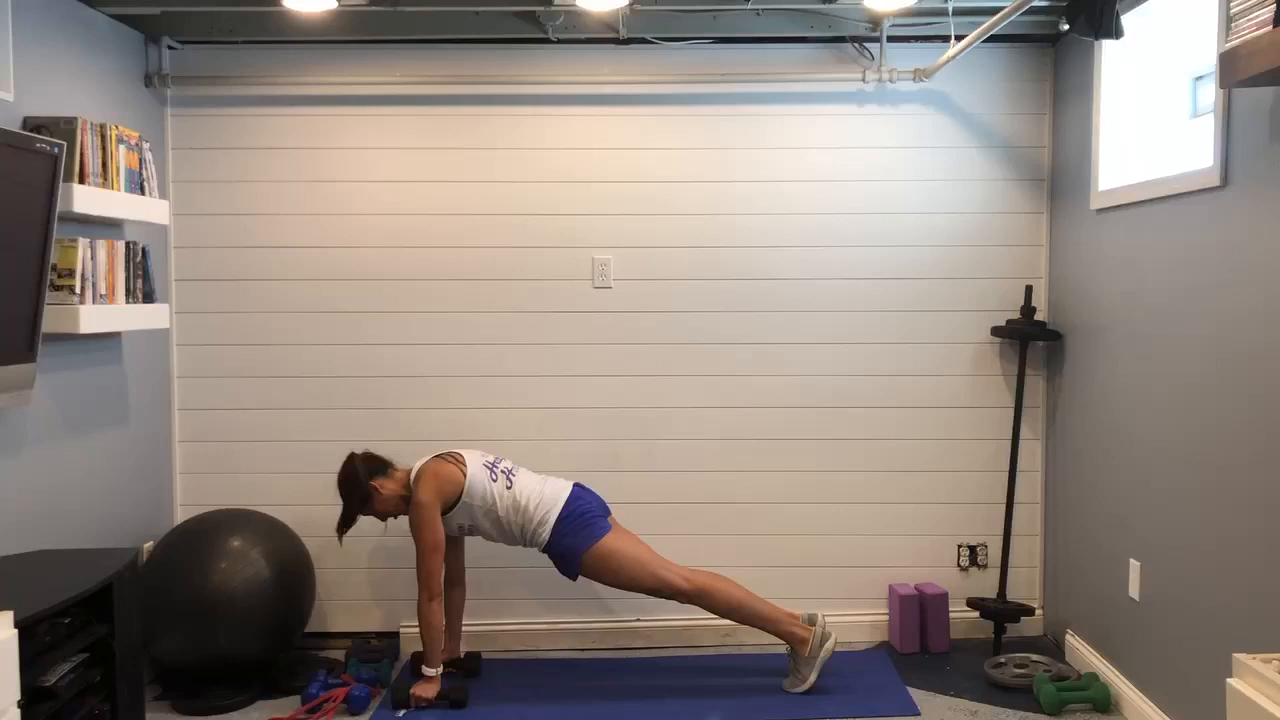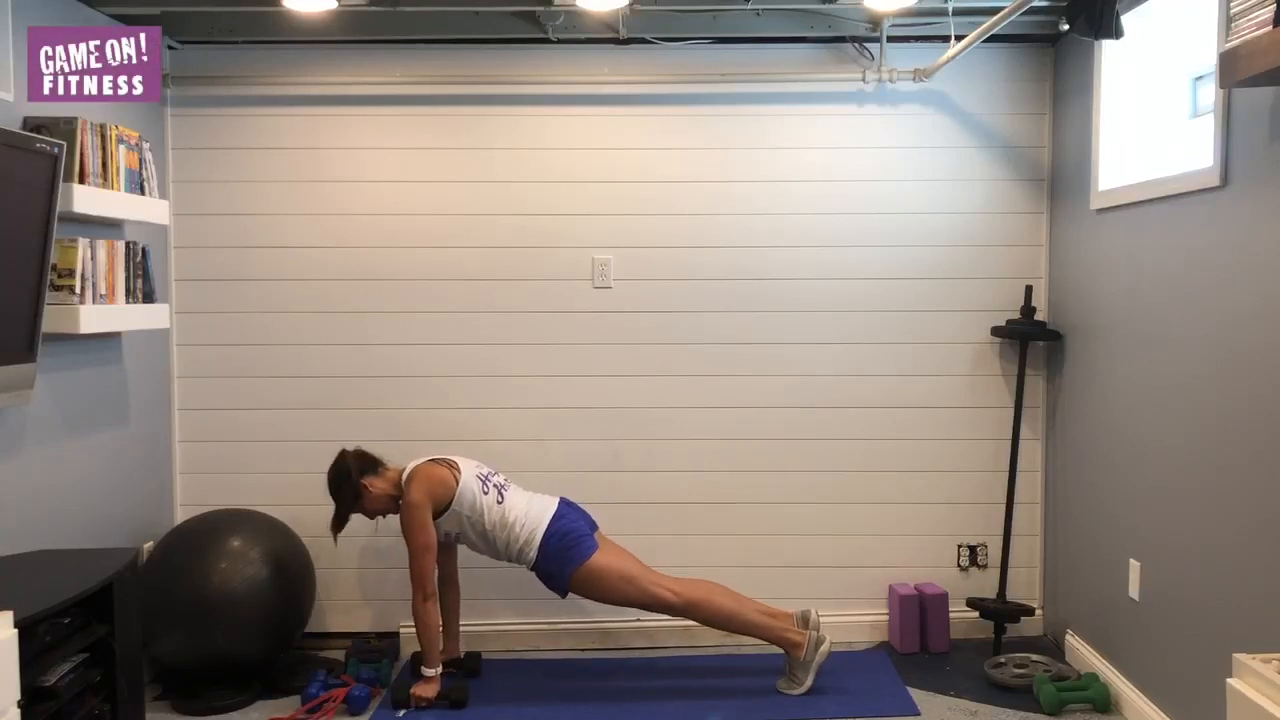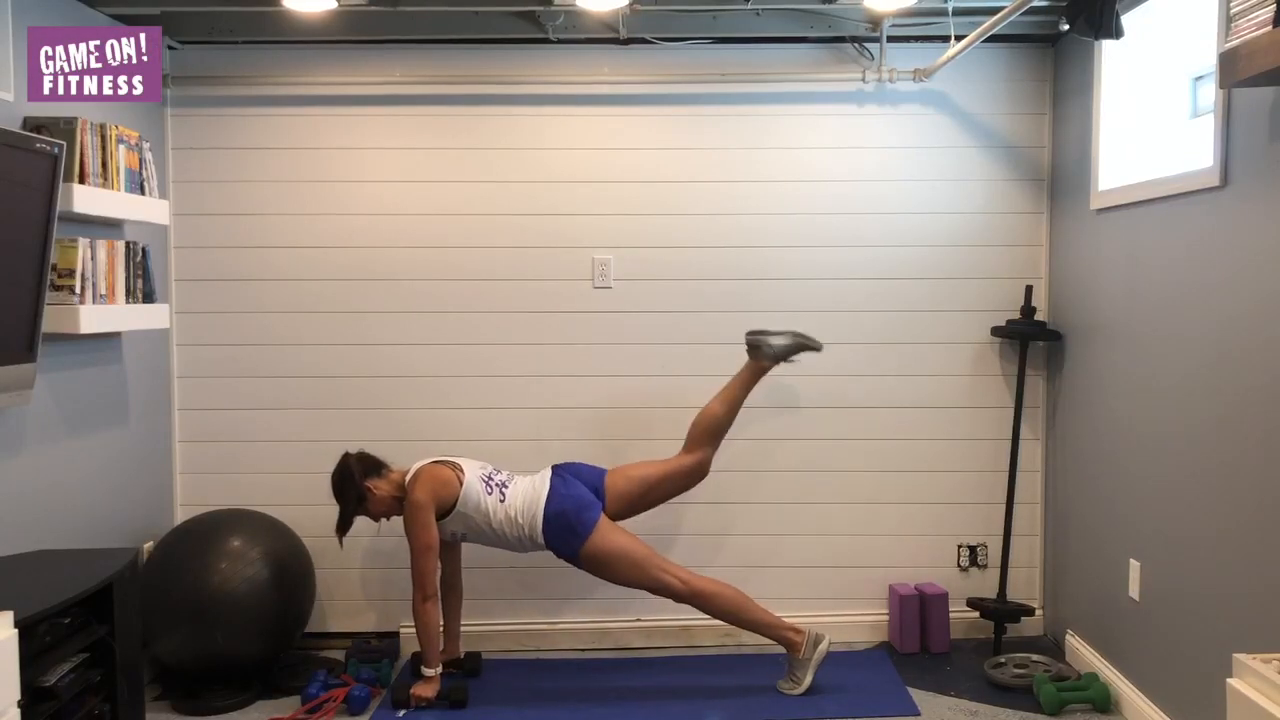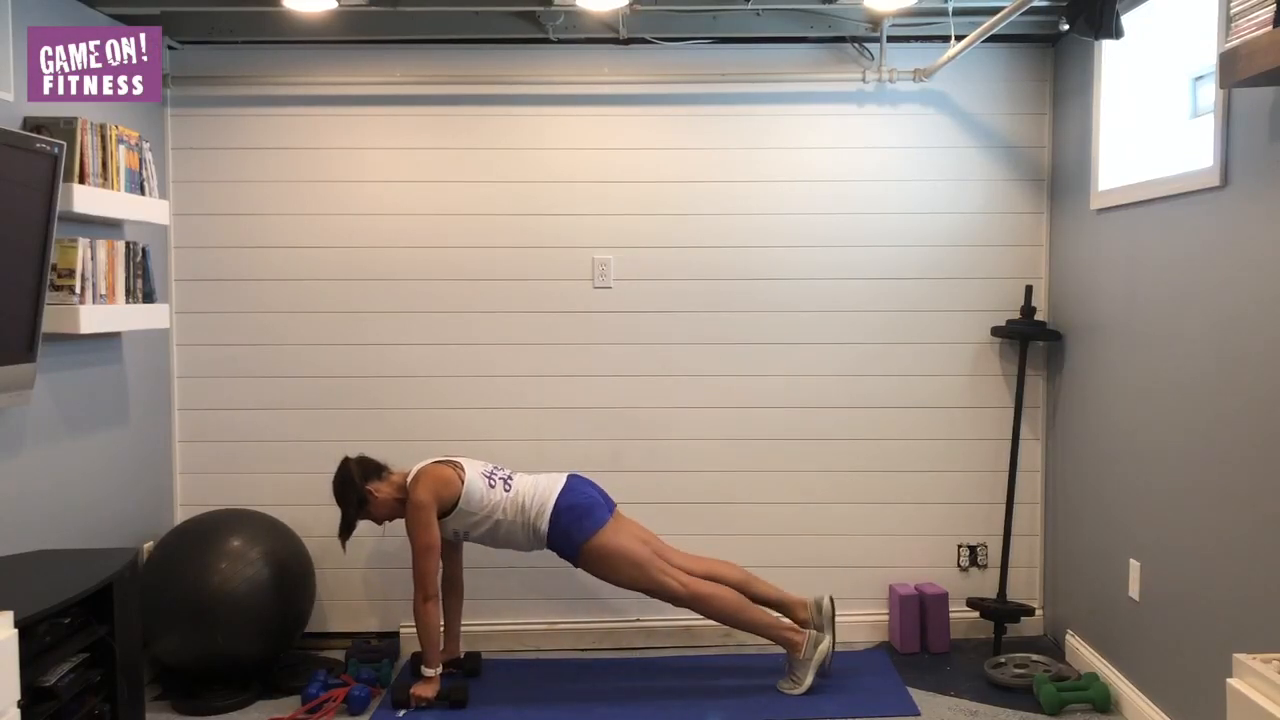
dt=0.7s
person 1, frame 1
left shoulder: (423, 493)
right shoulder: (439, 477)
left elbow: (430, 590)
right elbow: (454, 578)
left wrist: (431, 672)
right wrist: (451, 649)
left hip: (564, 523)
right hip: (569, 505)
left knee: (676, 583)
right knee: (674, 580)
left ankle: (803, 636)
right ankle: (796, 621)
person 1, frame 2
left shoulder: (414, 495)
right shoulder: (431, 477)
left elbow: (425, 593)
right elbow: (448, 578)
left wrist: (430, 673)
right wrist: (452, 649)
left hip: (552, 544)
right hip: (559, 519)
left knee: (668, 597)
right knee: (667, 585)
left ankle: (797, 641)
right ankle: (790, 620)
person 1, frame 3
left shoulder: (417, 497)
right shoulder: (435, 481)
left elbow: (426, 595)
right elbow: (450, 582)
left wrist: (431, 673)
right wrist: (451, 650)
left hip: (560, 516)
right hip: (564, 485)
left knee: (676, 584)
right knee: (693, 461)
left ankle: (796, 640)
right ankle: (758, 361)
person 1, frame 4
left shoulder: (419, 495)
right shoulder: (435, 484)
left elbow: (427, 594)
right elbow: (451, 582)
left wrist: (430, 672)
right wrist: (450, 649)
left hip: (563, 515)
right hip: (568, 496)
left knee: (676, 585)
right knee: (686, 567)
left ankle: (796, 639)
right ankle: (804, 611)
